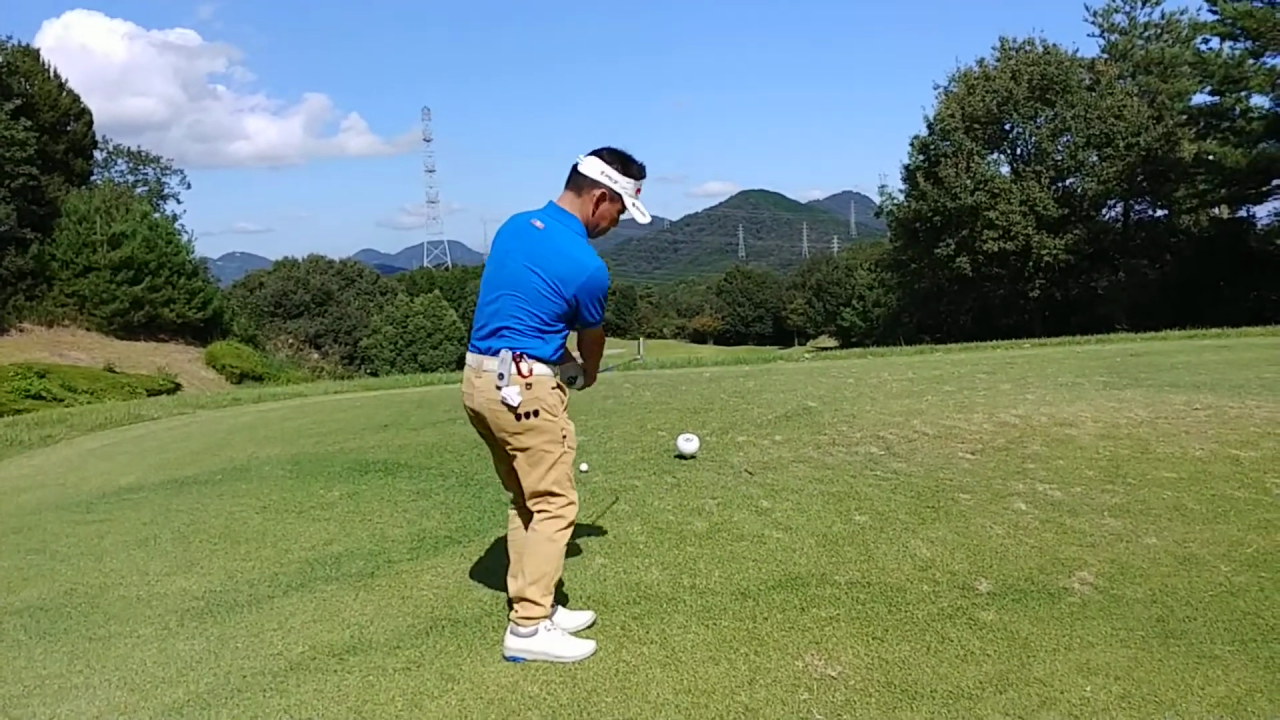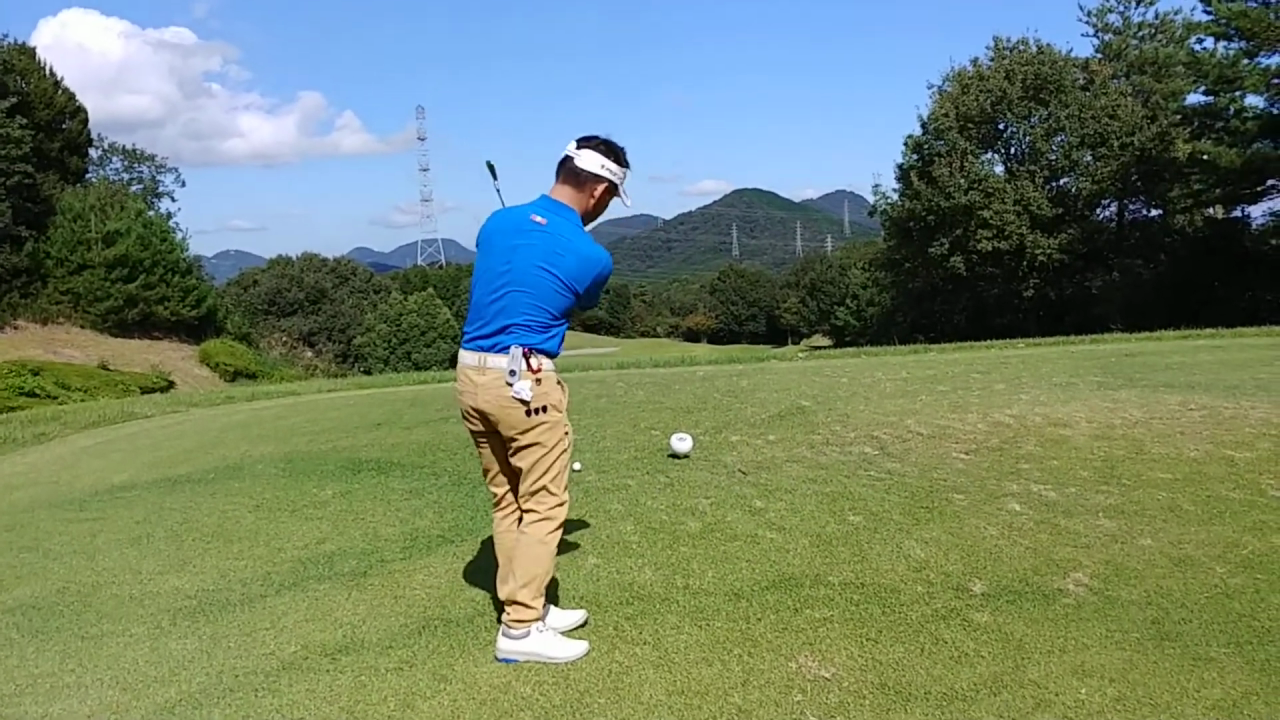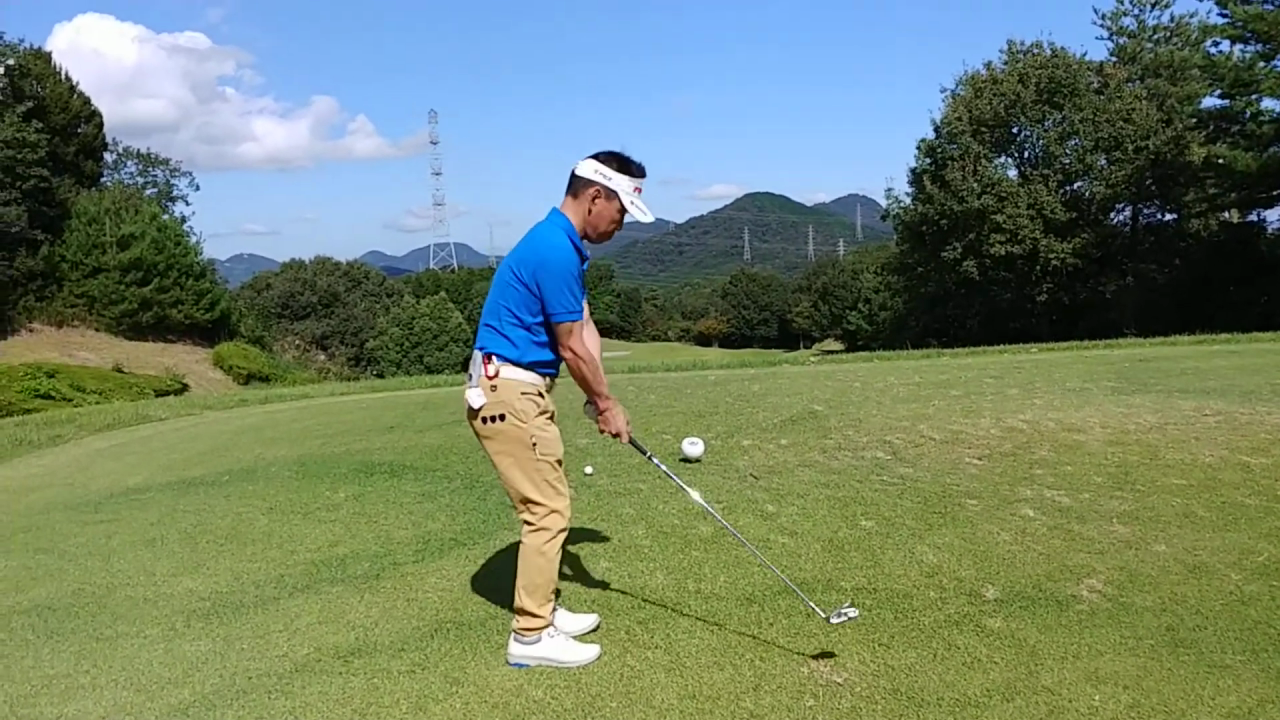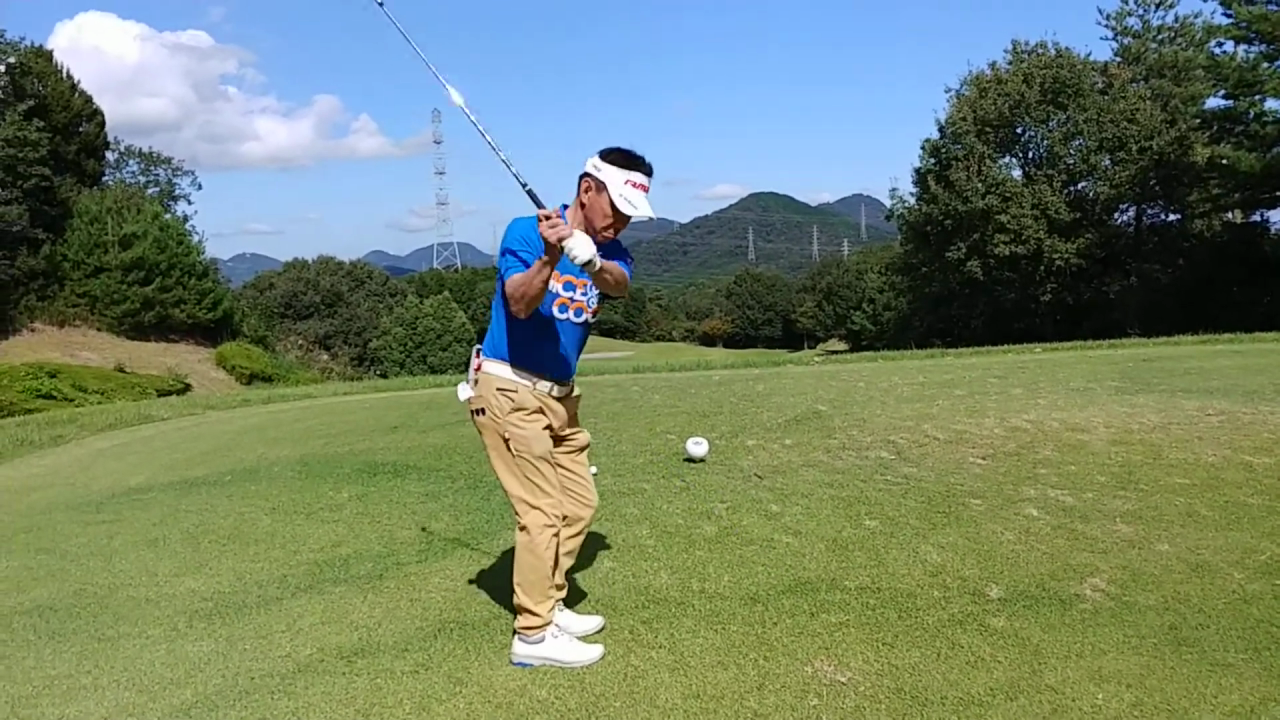
dt=0.4s
person 1, frame 1
left shoulder: (514, 227)
right shoulder: (586, 266)
right elbow: (592, 340)
left wrist: (564, 363)
right wrist: (586, 374)
left hip: (481, 377)
right hip: (525, 386)
left knee: (526, 499)
right knee: (553, 505)
left ankle: (533, 605)
right ankle: (528, 628)
person 1, frame 2
left shoulder: (499, 222)
right shoulder: (592, 258)
left hip: (473, 375)
right hip: (525, 381)
left knee: (508, 500)
right knee: (544, 505)
left ankle: (525, 606)
right ankle: (520, 631)
person 1, frame 3
left shoulder: (570, 250)
right shoulder: (554, 250)
left elbow: (585, 333)
right elbow: (570, 345)
left wrist: (602, 400)
right wrist: (606, 406)
left hip: (519, 390)
right hip: (509, 391)
left knee: (545, 506)
right knee: (547, 511)
left ankle: (541, 608)
right ankle: (531, 636)
person 1, frame 4
left shoulder: (614, 253)
right shoulder: (526, 233)
left elbow: (617, 284)
right elbow: (519, 303)
left wrist: (588, 255)
right wrist: (548, 251)
left hip: (560, 394)
right hip: (510, 389)
left knee: (578, 504)
right knee: (541, 513)
left ankle: (548, 608)
right ankle: (532, 635)
